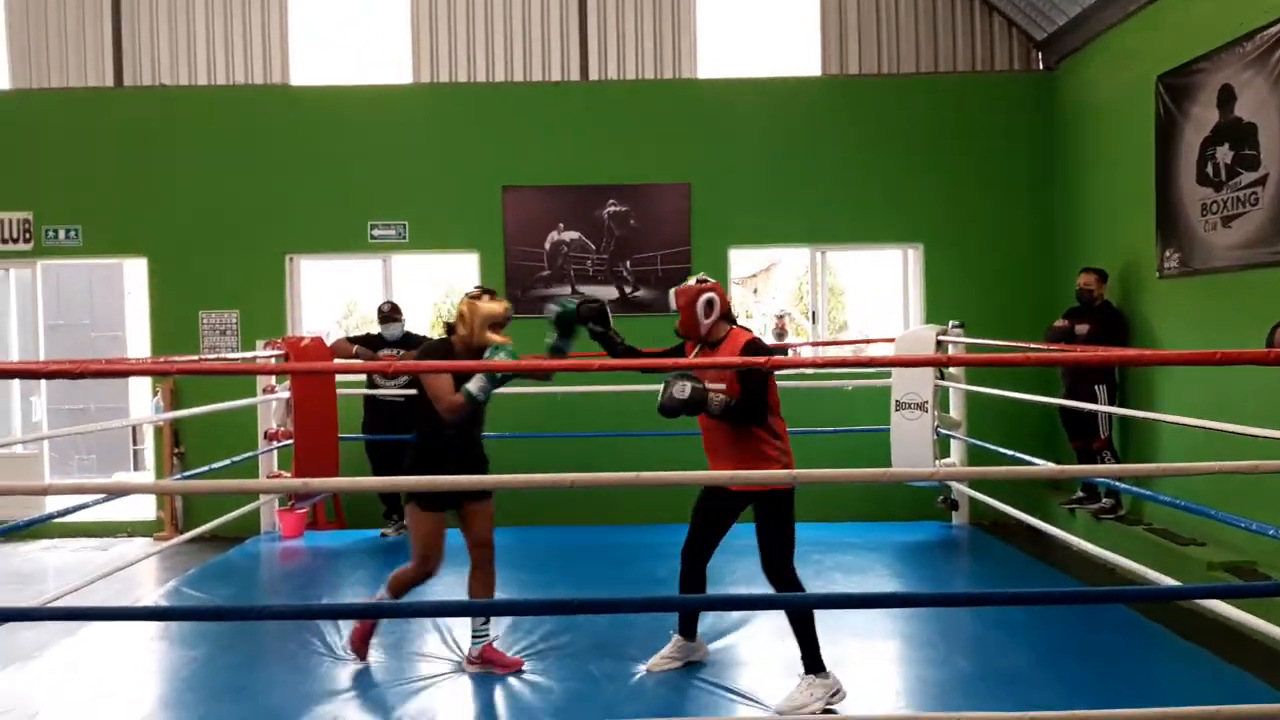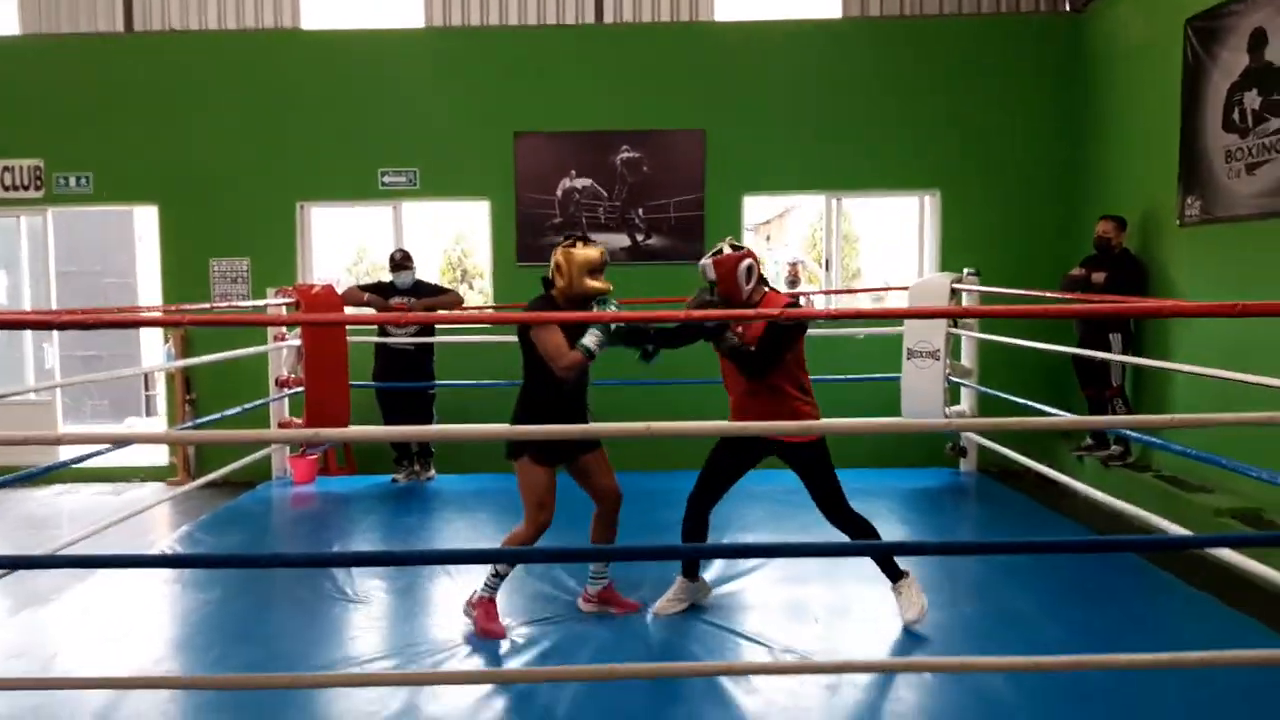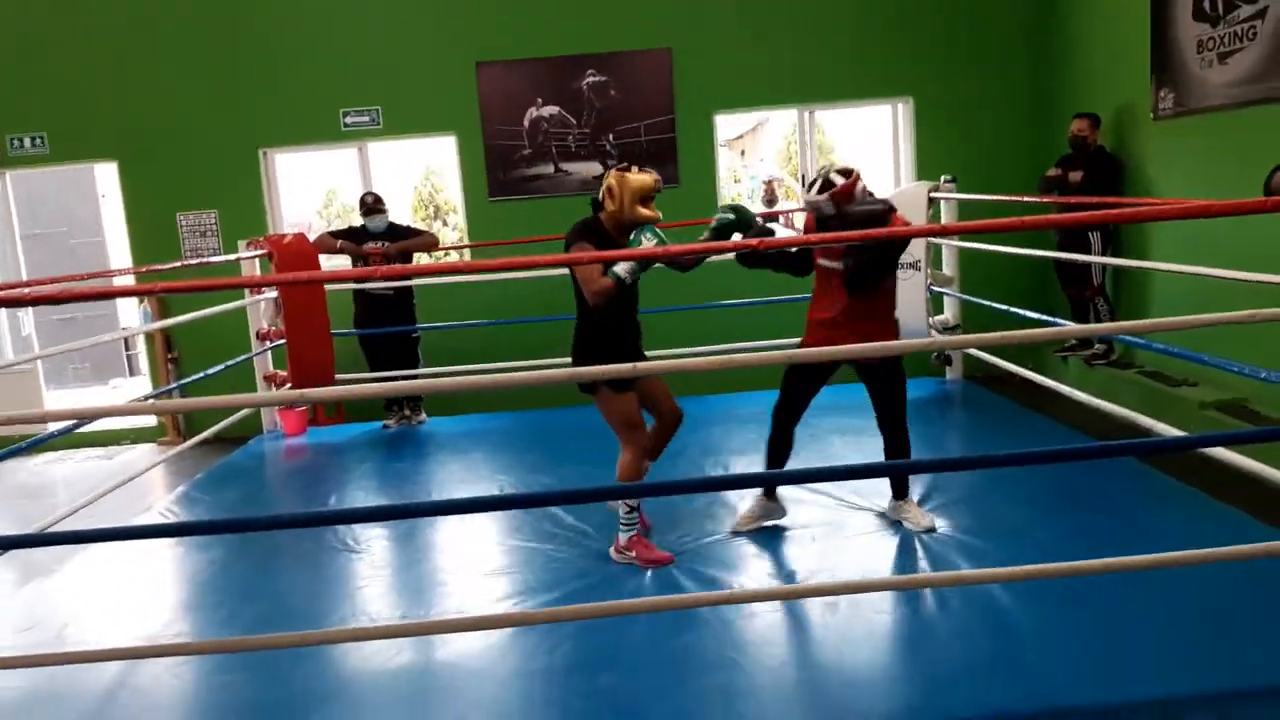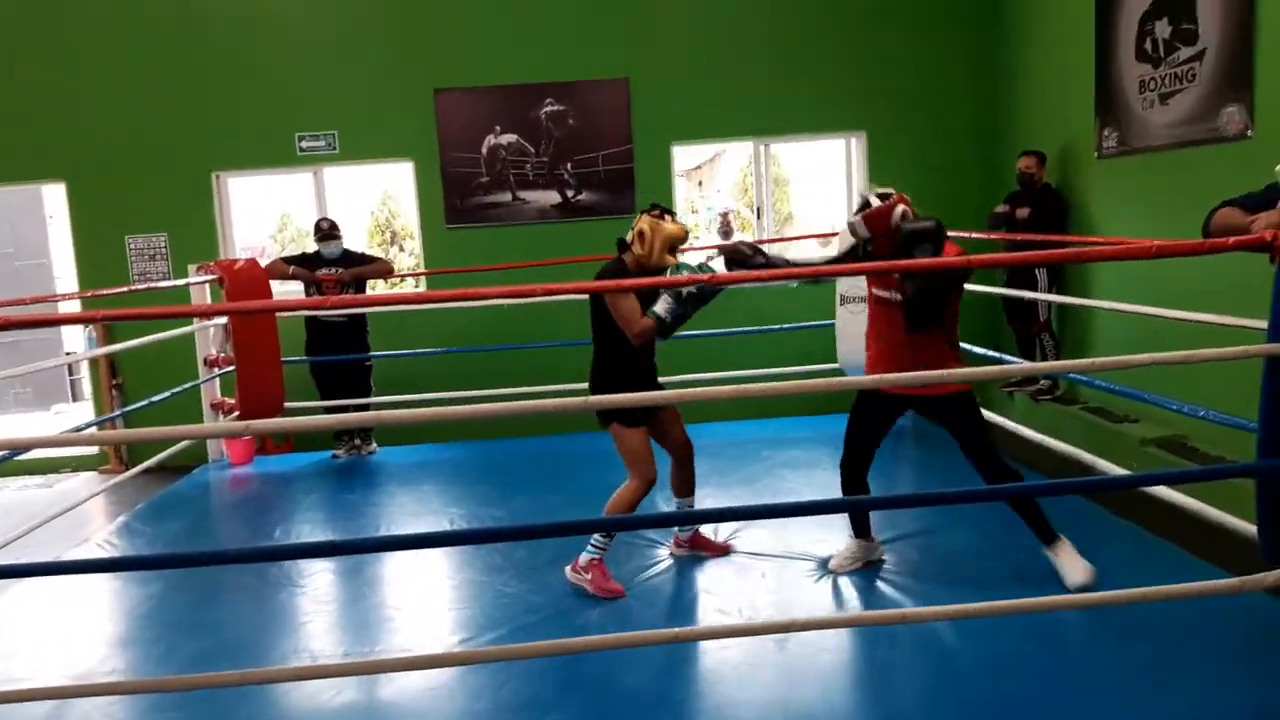
dt=0.3s
person 1, frame 1
left shoulder: (748, 347)
right shoulder: (693, 349)
left elbow: (755, 411)
right elbow: (639, 359)
left wrist: (702, 398)
right wrist: (602, 328)
left hip: (769, 474)
right hip: (725, 474)
left knee: (778, 571)
right knee: (693, 555)
left ankle: (819, 678)
right ankle: (687, 640)
person 1, frame 2
left shoulder: (784, 312)
right shoulder: (725, 309)
left elbow: (758, 365)
right elbow: (680, 336)
left wrist: (720, 333)
right wrist: (640, 332)
left hip: (796, 428)
right hip: (747, 426)
left knee: (838, 512)
right knee: (699, 502)
left ankle: (900, 581)
right ankle: (689, 582)
person 1, frame 3
left shoulder: (893, 229)
right shoulder: (822, 219)
left elbow: (858, 284)
right elbow: (799, 264)
left wrist: (862, 233)
right wrist: (755, 232)
left hip: (876, 340)
right hip: (820, 337)
left knee: (894, 427)
right knee: (784, 416)
left ankle: (901, 500)
right ankle: (768, 499)
person 1, frame 4
left shoulder: (949, 260)
right shoulder: (875, 249)
left elbow: (920, 320)
left wrist: (921, 262)
right wrist: (760, 261)
left hip: (940, 382)
right hip: (884, 381)
left knee: (992, 468)
right knee: (852, 465)
left ankle: (1053, 544)
right ankle: (863, 542)
person 2, frame 1
left shoulder: (486, 354)
right shoulder: (432, 355)
right elbow: (451, 411)
right wrist: (489, 373)
left hip: (469, 465)
right hip: (429, 470)
left knee: (484, 551)
right knee: (426, 565)
left ankle: (481, 647)
right ankle: (371, 618)
person 2, frame 2
left shoulder: (582, 307)
right shoulder: (541, 312)
right elbow: (566, 367)
right wrist: (599, 330)
left hip: (572, 421)
right hip: (536, 426)
left knee: (610, 497)
right knee: (538, 522)
left ankle: (597, 589)
right ankle: (482, 600)
person 2, frame 3
left shoulder: (631, 231)
right shoulder: (585, 235)
left elbow: (685, 262)
right elbow: (596, 294)
right wrist: (635, 258)
left hip: (626, 346)
right hip: (598, 353)
left knee: (670, 416)
right knee: (637, 442)
left ankle: (627, 503)
right ankle: (626, 540)
person 2, frame 4
left shoulder: (642, 274)
right shoulder: (614, 276)
left elbow: (663, 330)
right elbow: (639, 333)
left wrist: (693, 298)
right wrist: (672, 297)
left hip: (642, 380)
right hip: (615, 387)
left knee: (683, 450)
right knee: (643, 477)
left ankle: (686, 536)
right ankle: (587, 563)
person 3, frame 1
left shoulder: (1112, 315)
right shoulder: (1073, 313)
left elbow: (1115, 345)
right elbow: (1051, 335)
left wrist: (1087, 333)
right wrist: (1070, 330)
left hip: (1098, 385)
right hip: (1074, 385)
left knee: (1100, 441)
right knee: (1080, 441)
left ankle: (1113, 499)
right ankle: (1088, 491)
person 3, frame 2
left shoulder: (1130, 264)
right shoulder: (1091, 261)
left elbow: (1133, 293)
right elbow: (1067, 284)
left wrist: (1104, 281)
right wrist: (1089, 278)
left hip: (1112, 334)
right hip: (1088, 333)
left knee: (1113, 390)
right knee: (1092, 388)
left ankle: (1122, 446)
right ankle: (1098, 439)
person 3, frame 3
left shoulder: (1107, 161)
right shoulder: (1066, 160)
left elbow: (1111, 191)
right elbow: (1044, 185)
left wrist: (1082, 180)
right wrist: (1065, 178)
left hip: (1093, 232)
right hip: (1068, 232)
left knee: (1094, 288)
right knee: (1072, 287)
left ankle: (1106, 344)
right ankle: (1082, 339)
person 3, frame 4
left shoulder: (1052, 198)
right shoulder: (1013, 197)
left elbow: (1055, 228)
right elbow: (993, 222)
left wrist: (1029, 216)
right wrist: (1013, 215)
left hip: (1039, 268)
right hip: (1016, 268)
left knee: (1040, 323)
right knee: (1019, 322)
left ankle: (1051, 379)
right ankle: (1028, 374)
person 4, frame 1
left shoulder: (415, 342)
right shoulder: (369, 341)
right elbow: (336, 346)
left wrist: (414, 355)
right wrist: (359, 351)
left hip: (409, 421)
right hip: (376, 422)
right knee: (382, 472)
right ankle: (393, 517)
person 4, frame 2
left shoulder: (427, 290)
right shoulder: (381, 289)
left elbow: (457, 299)
right elbow: (346, 295)
left wrist: (425, 303)
right wrist: (370, 299)
left hip: (420, 368)
right hip: (387, 369)
left knee: (423, 417)
right knee: (393, 419)
left ankle: (425, 460)
right ankle: (404, 462)
person 4, frame 3
left shoulder: (401, 232)
right shoulder: (353, 234)
left elbow: (432, 241)
right elbow: (318, 243)
left wrist: (400, 247)
right wrist: (344, 246)
left hip: (401, 312)
right hip: (367, 316)
left knee: (408, 361)
right knee: (379, 366)
left ankle: (414, 405)
right ankle: (394, 408)
person 4, frame 4
left shoulder: (355, 259)
right shoulder: (306, 261)
left elbow: (387, 267)
right elbow: (270, 268)
left wrist: (354, 273)
right wrist: (296, 272)
left hip: (354, 340)
right hip: (319, 342)
left knee: (360, 389)
right knee: (330, 394)
left ankle: (365, 434)
right ankle: (344, 437)
